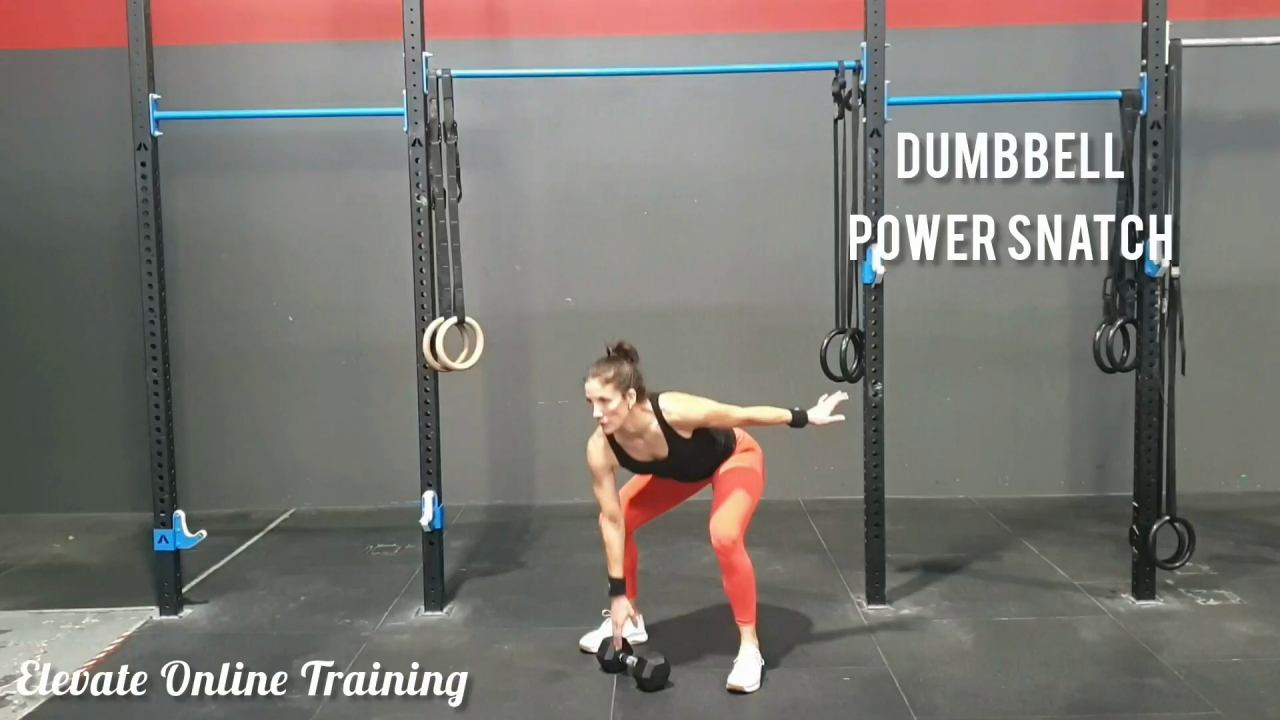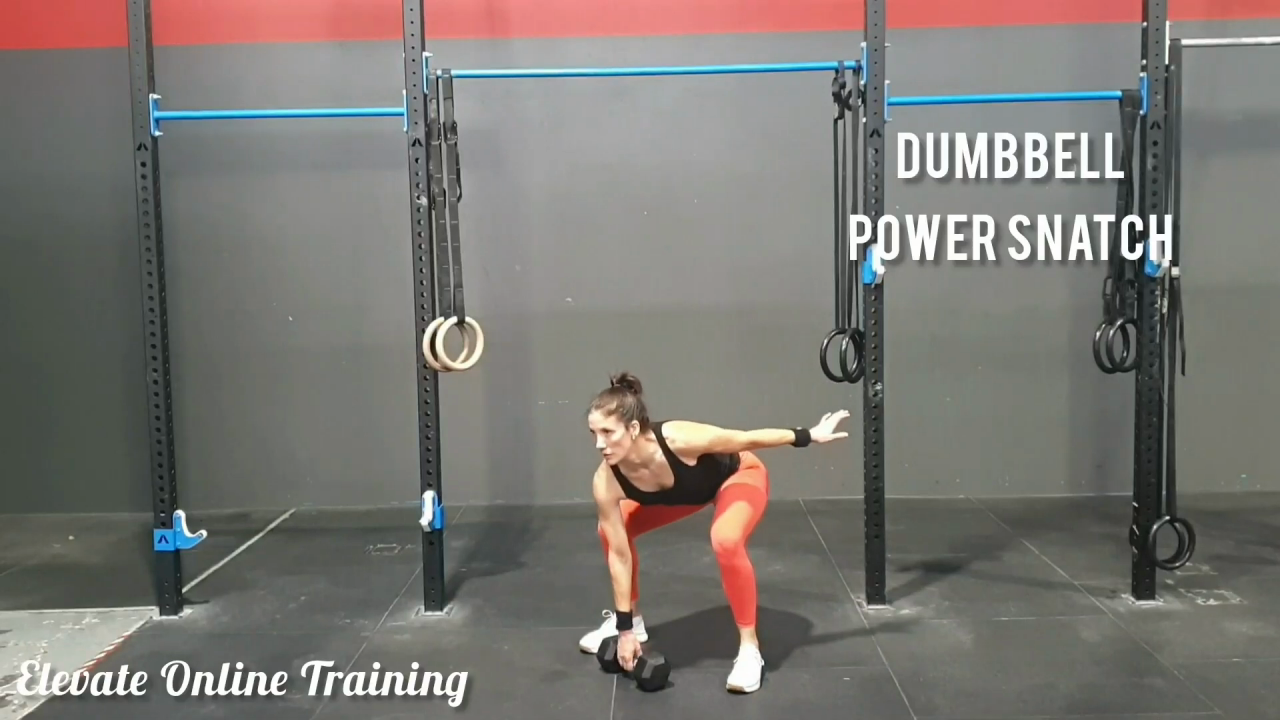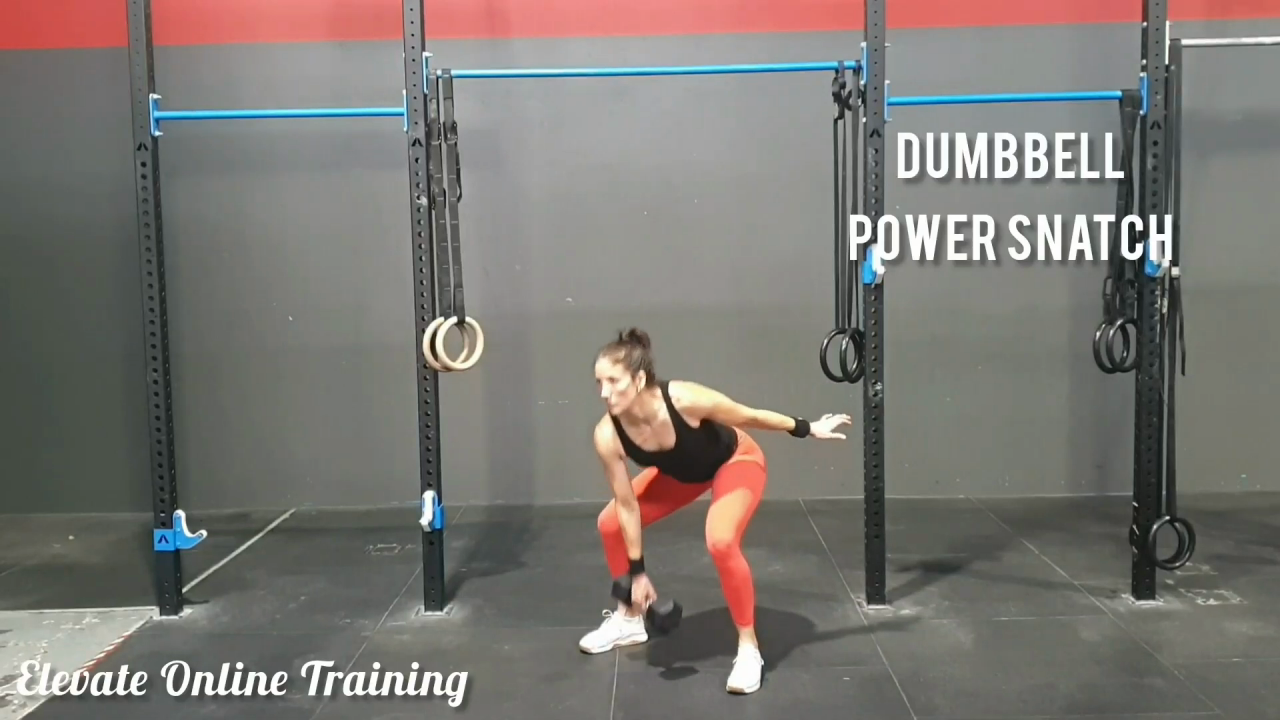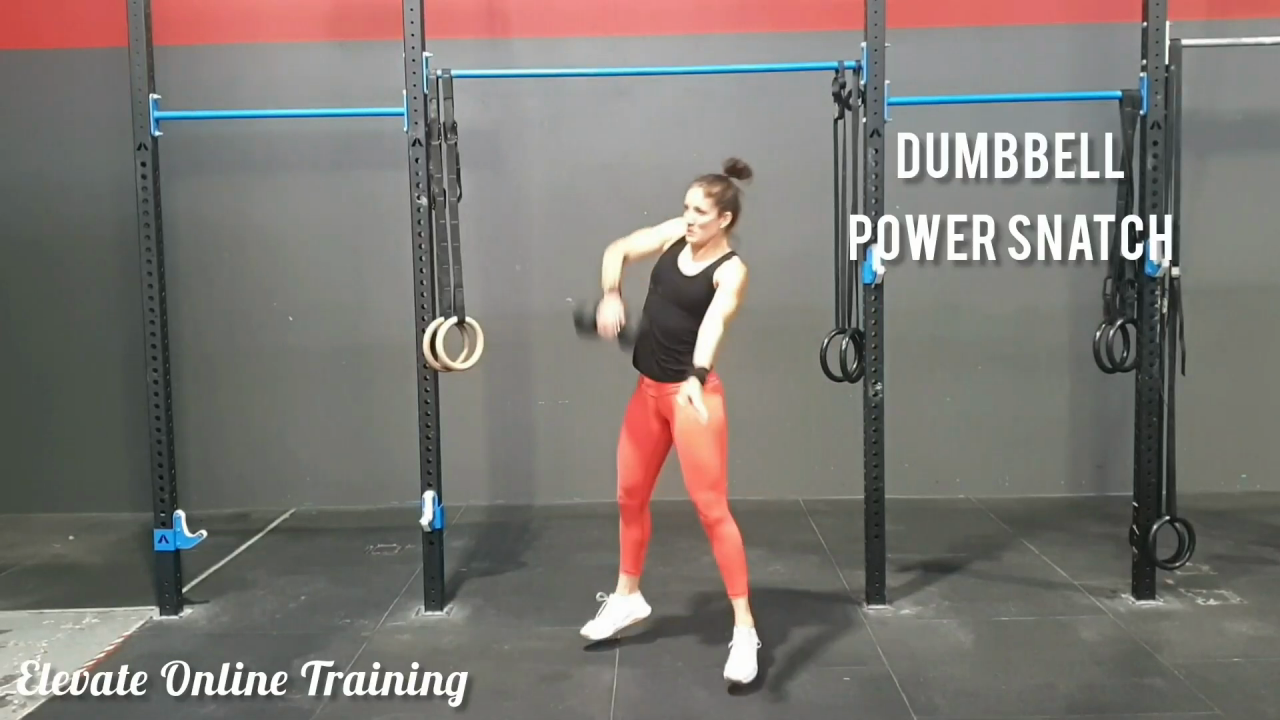
dt=0.4s
person 1, frame 1
left shoulder: (675, 411)
right shoulder: (600, 448)
left elbow: (743, 416)
right elbow: (611, 521)
left wrist: (805, 417)
right wrist: (617, 594)
left hip: (735, 456)
right hip: (680, 469)
left knee: (725, 536)
right knee: (623, 521)
left ankle: (750, 647)
right ankle: (631, 620)
person 1, frame 2
left shoulder: (679, 440)
right shoulder: (607, 482)
left elbow: (747, 439)
right elbow: (619, 553)
left wrist: (807, 436)
right wrist: (624, 627)
left hip: (739, 474)
right hip: (690, 491)
left knee: (726, 540)
right knee: (611, 530)
left ankle: (749, 647)
right ankle: (633, 618)
person 1, frame 3
left shoulder: (684, 399)
right shoulder: (607, 435)
left elbow: (749, 417)
right elbow: (627, 504)
left wrist: (806, 429)
right wrist: (638, 572)
left hip: (736, 462)
right hip: (681, 474)
left knee: (720, 541)
right knee: (610, 524)
left ankle: (748, 648)
right ankle: (629, 618)
person 1, frame 4
left shoulder: (732, 269)
right shoulder: (673, 235)
left elbow: (715, 325)
right elbow: (616, 250)
left wrist: (698, 379)
right wrist: (610, 294)
left hip: (694, 393)
right hip: (646, 390)
left knee: (710, 506)
right knee: (630, 496)
left ankle: (744, 629)
right ankle: (627, 596)
